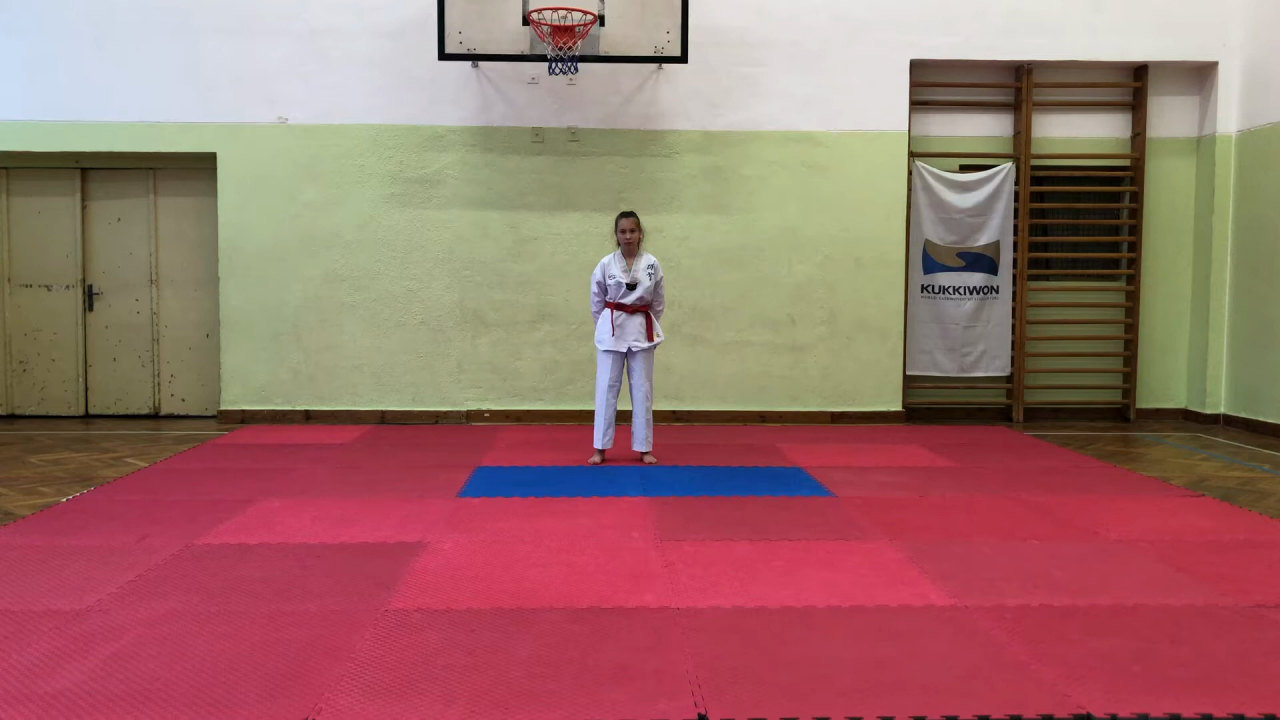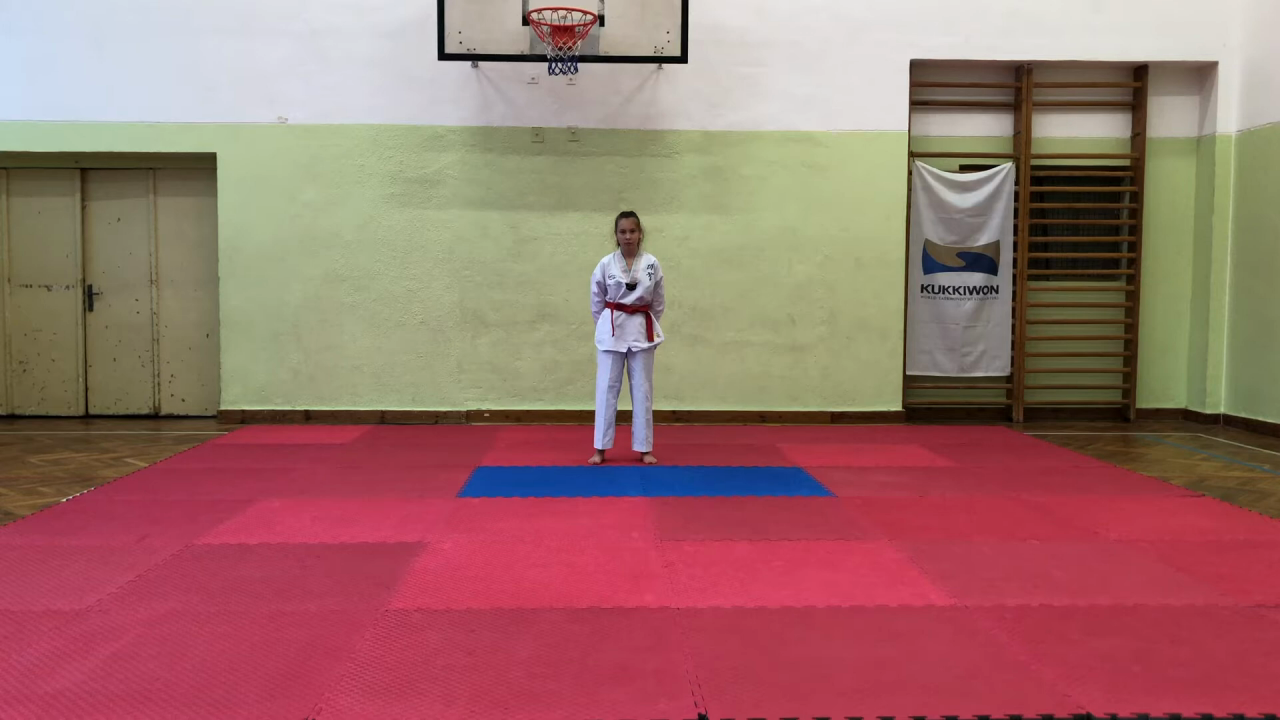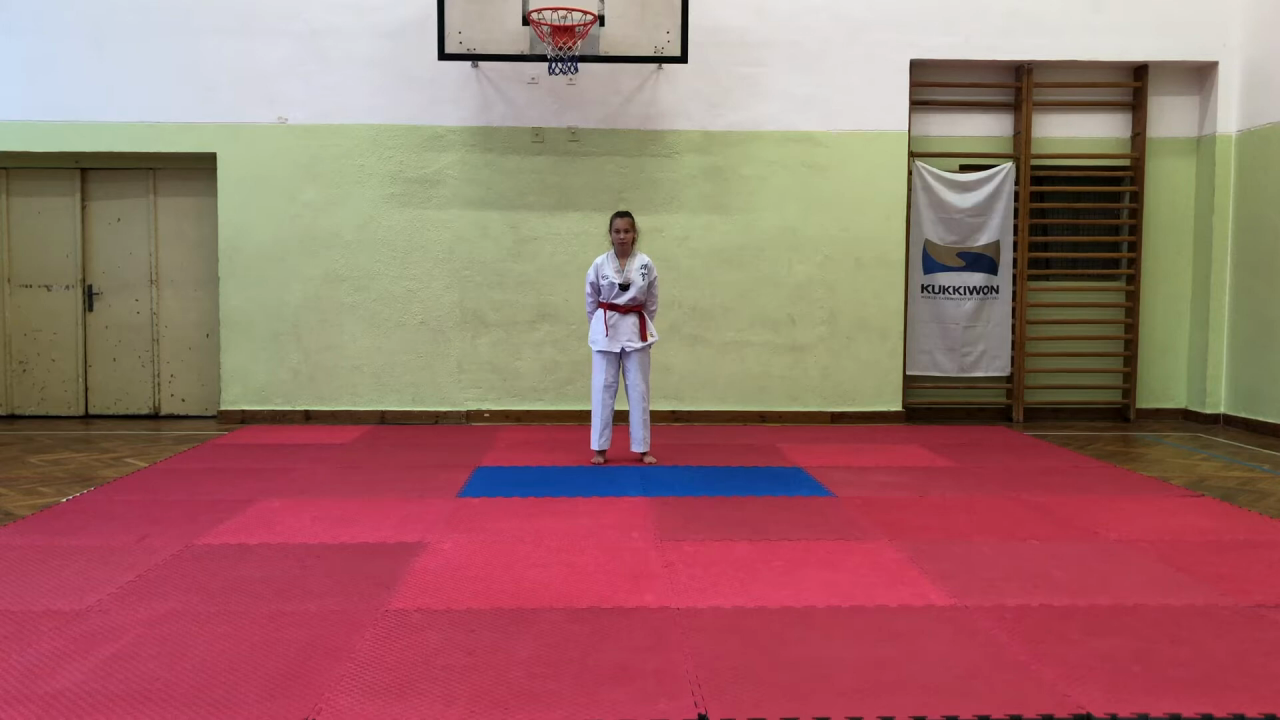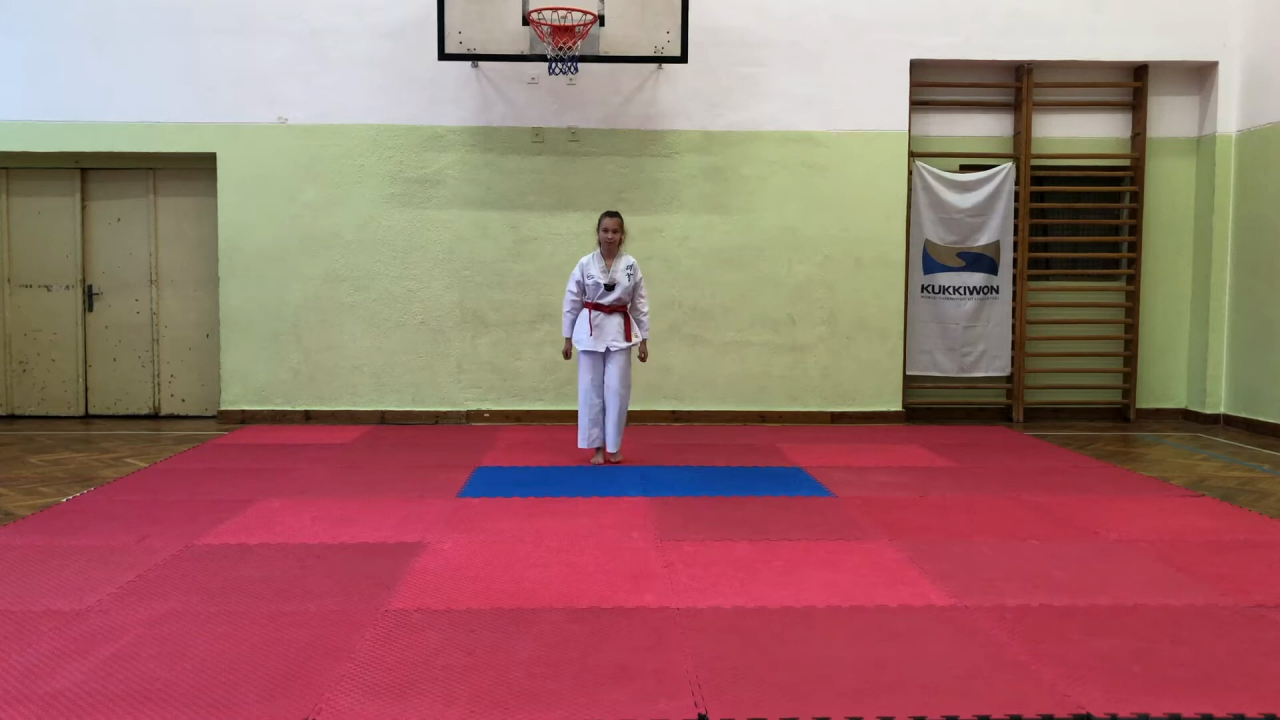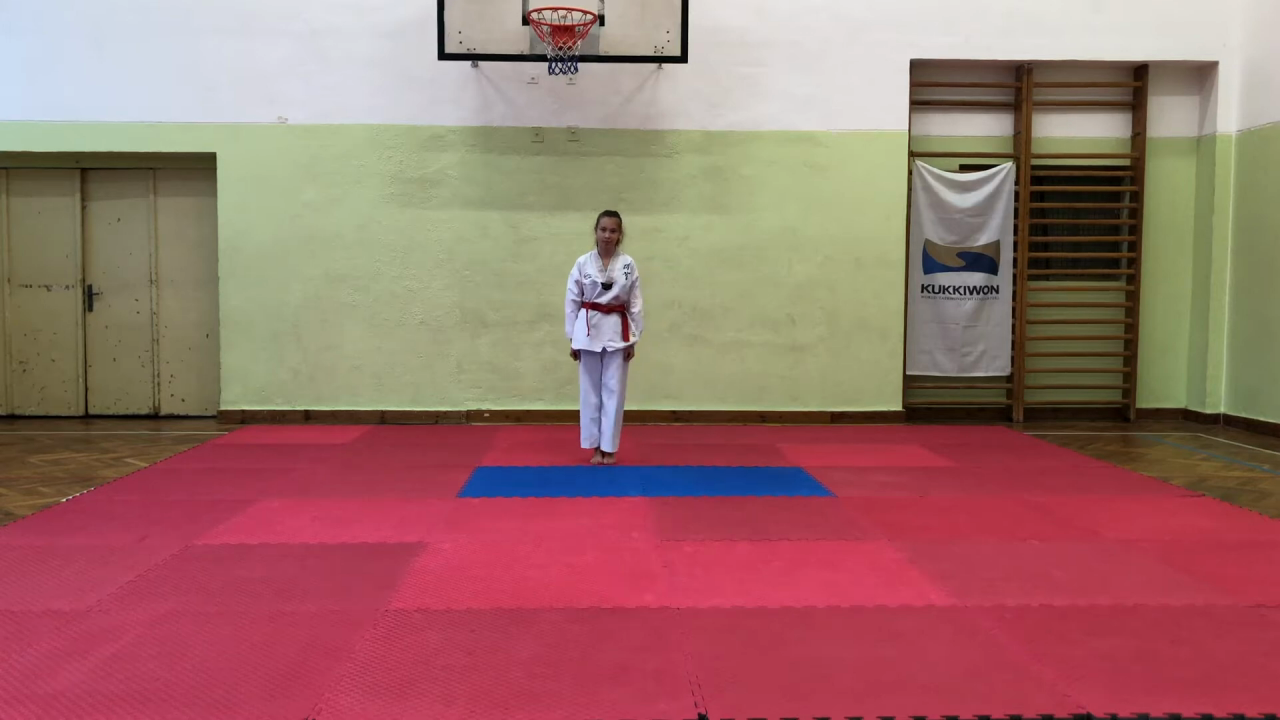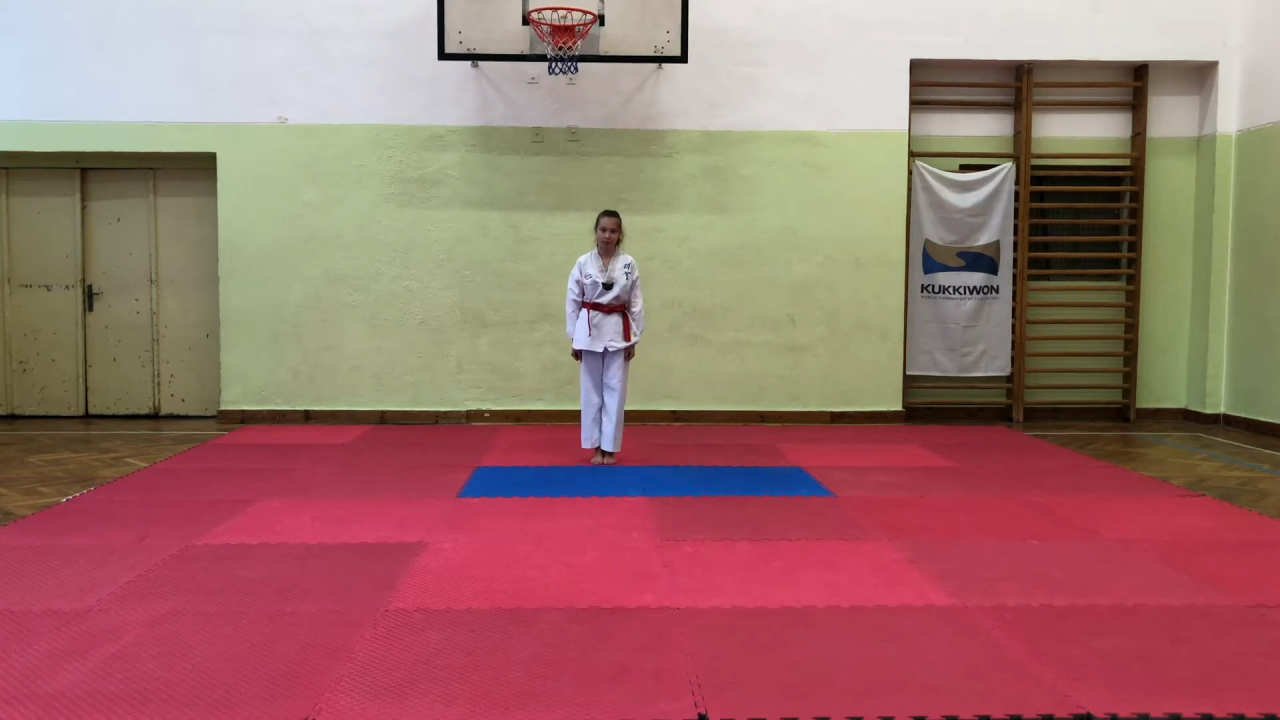
dt=0.4s
person 1, frame 1
left shoulder: (652, 264)
right shoulder: (606, 264)
left elbow: (658, 302)
right elbow: (597, 302)
left wrist: (649, 329)
right wrist: (607, 328)
left hip: (641, 330)
right hip: (612, 329)
left knee: (642, 388)
right knee: (607, 387)
left ankle: (644, 447)
right ankle: (600, 447)
person 1, frame 2
left shoulder: (652, 264)
right shoulder: (606, 264)
left elbow: (658, 303)
right elbow: (597, 302)
left wrist: (648, 329)
right wrist: (607, 328)
left hip: (641, 330)
right hip: (612, 329)
left knee: (642, 389)
right knee: (607, 388)
left ankle: (644, 448)
right ankle: (600, 449)
person 1, frame 3
left shoulder: (645, 264)
right shoulder: (600, 264)
left elbow: (651, 303)
right elbow: (591, 302)
left wrist: (644, 332)
right wrist: (596, 331)
left hip: (635, 330)
right hip: (606, 329)
left knee: (639, 389)
right knee: (604, 389)
left ankle: (643, 449)
right ankle: (601, 448)
person 1, frame 4
left shoulder: (631, 265)
right shoulder: (585, 264)
left elbow: (640, 304)
right elbow: (572, 302)
left wrist: (643, 339)
right wrist: (568, 337)
left hip: (619, 331)
right hip: (590, 330)
left knee: (617, 389)
right knee: (591, 389)
left ankle: (613, 447)
right ankle: (597, 447)
person 1, frame 5
left shoulder: (628, 264)
right shoulder: (583, 263)
left elbow: (635, 304)
right elbow: (572, 302)
left wrist: (633, 340)
right wrist: (572, 339)
left hip: (617, 331)
right hip: (589, 330)
left knee: (613, 390)
right knee: (591, 390)
left ankle: (609, 448)
right ankle: (596, 447)
person 1, frame 6
left shoulder: (628, 264)
right shoulder: (583, 263)
left elbow: (635, 304)
right elbow: (573, 302)
left wrist: (633, 339)
right wrist: (574, 338)
left hip: (618, 331)
right hip: (590, 330)
left knee: (615, 389)
right knee: (592, 390)
left ankle: (609, 448)
right ankle: (596, 447)
